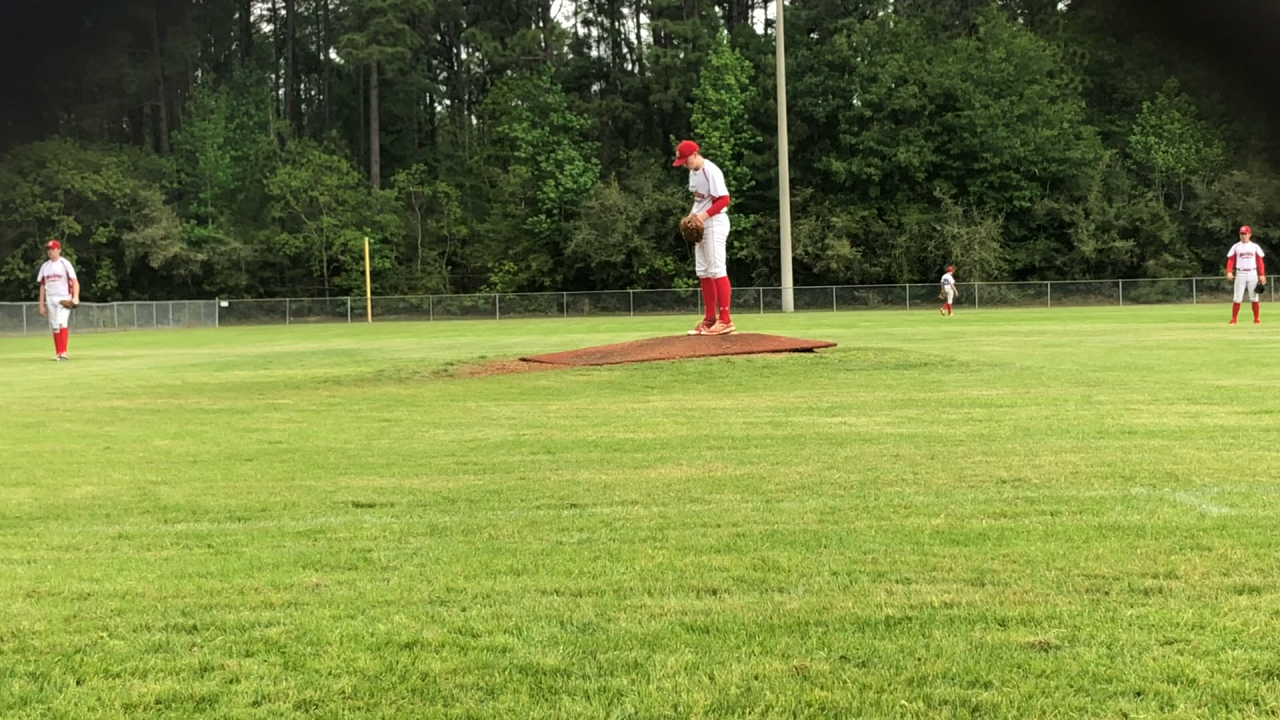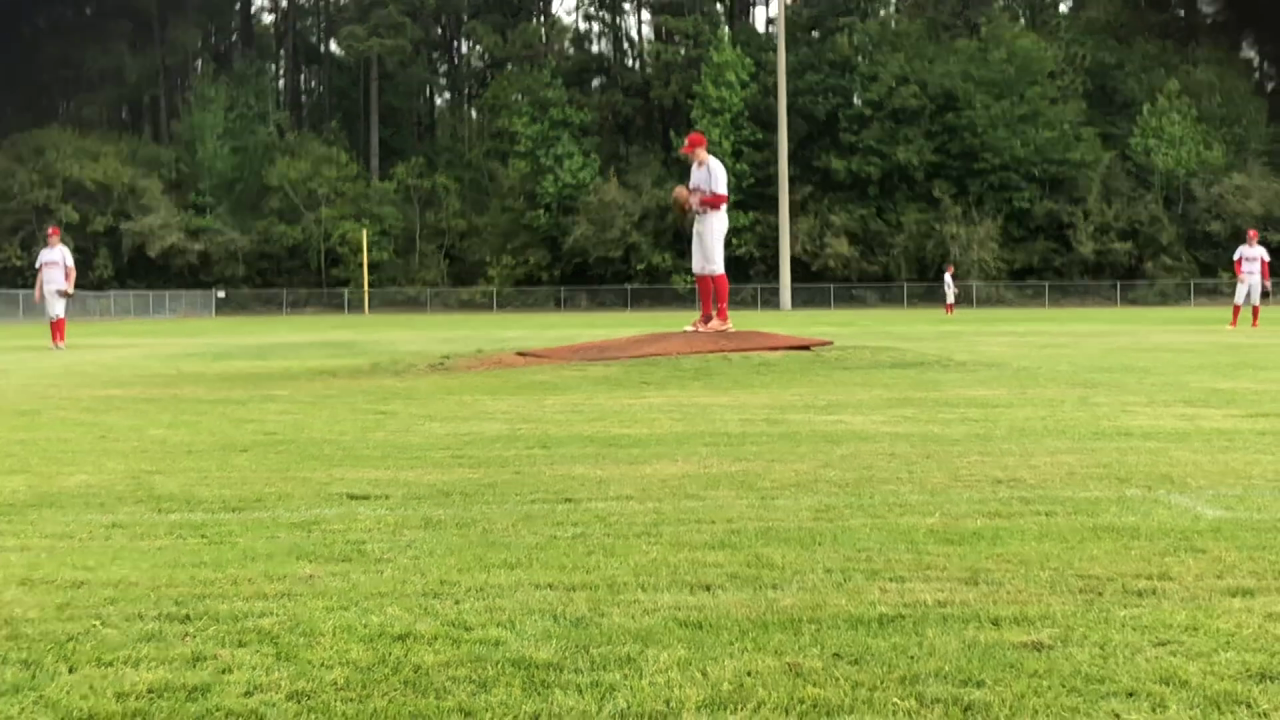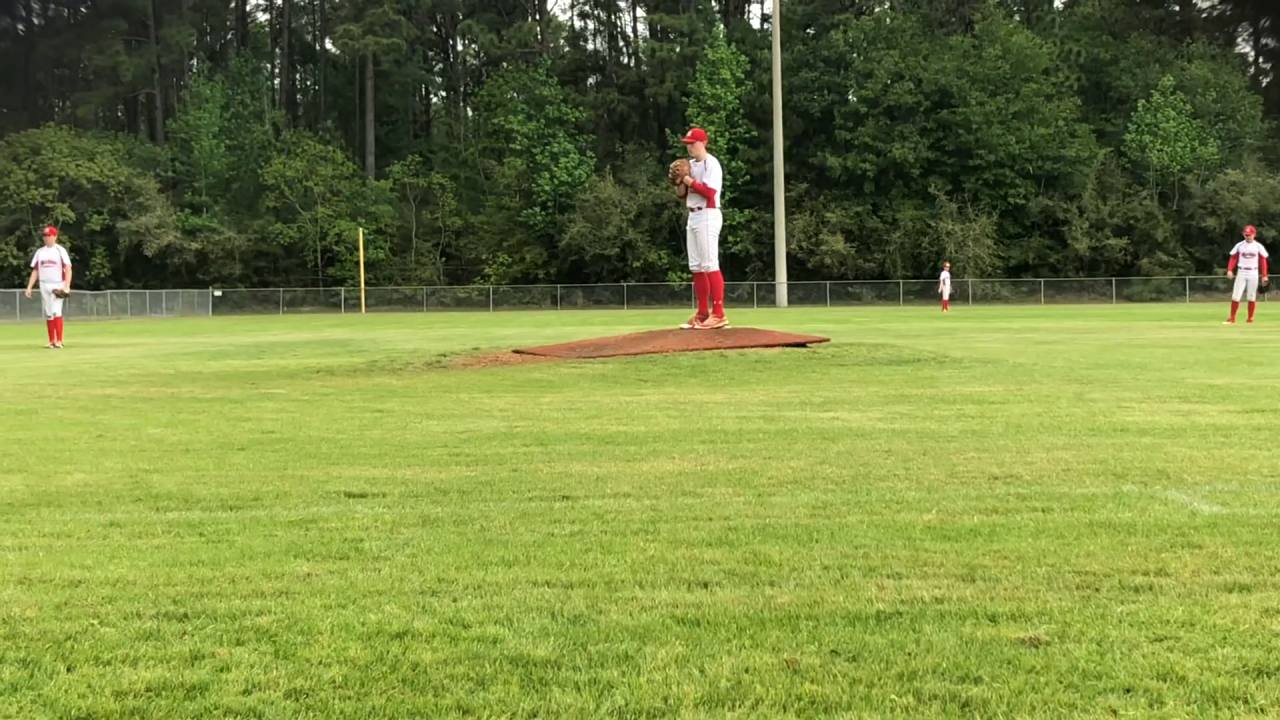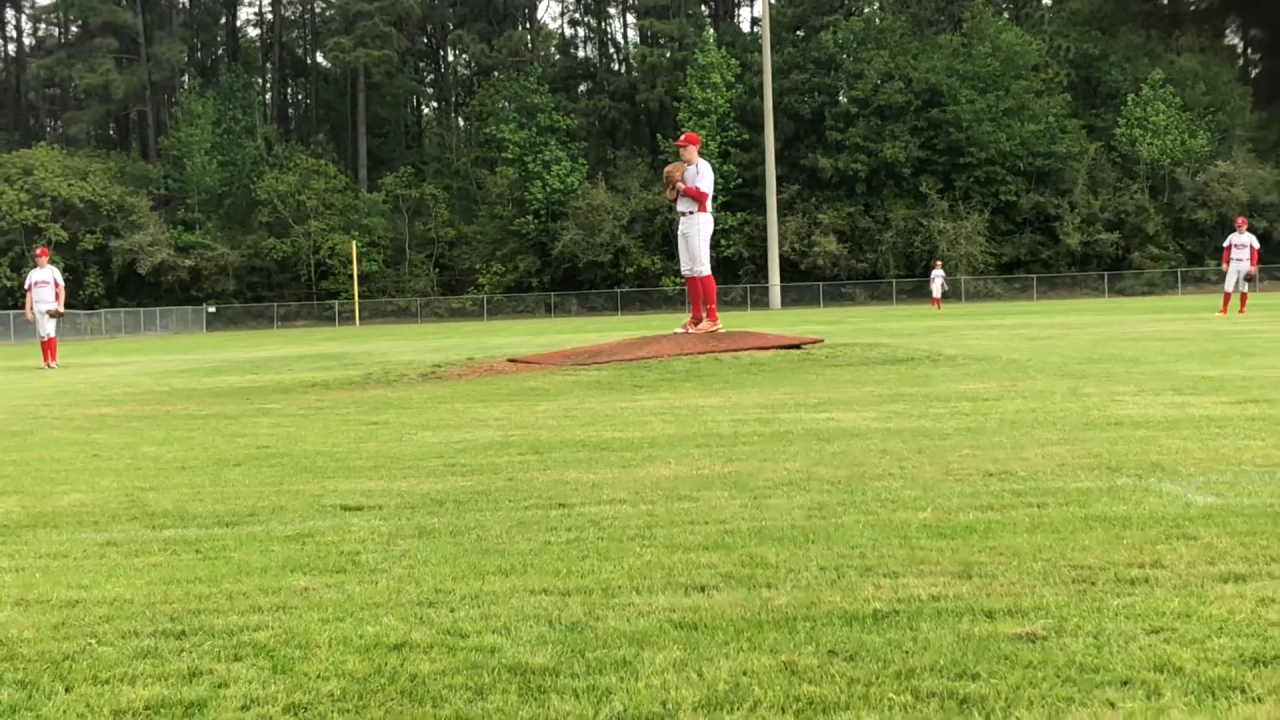
dt=0.3s
person 1, frame 1
left shoulder: (711, 171)
right shoulder: (693, 172)
left elbow: (725, 199)
left wrist: (706, 214)
right wrist: (693, 215)
left hip: (715, 222)
right hip: (701, 224)
left knee: (717, 270)
right knee: (703, 273)
left ankle: (725, 320)
right ankle: (710, 318)
person 1, frame 2
left shoulder: (715, 167)
right shoulder: (695, 167)
left elbow: (721, 199)
left wrist: (697, 201)
right wrist: (688, 199)
left hip: (713, 219)
right hip: (699, 220)
left knee: (715, 268)
right knee: (700, 269)
left ankle: (723, 317)
right ankle: (706, 315)
person 1, frame 3
left shoulder: (711, 164)
right shoulder: (690, 164)
left elbow: (709, 192)
right elbow: (684, 195)
left wrist: (691, 182)
right wrist: (679, 181)
left hip: (707, 216)
right hip: (692, 216)
left knee: (710, 264)
right knee: (696, 266)
left ankle: (718, 314)
right ankle: (703, 313)
person 1, frame 4
left shoulder: (703, 168)
right shoulder: (682, 169)
left elbow: (702, 196)
right elbow: (674, 198)
left wrist: (683, 187)
right wrist: (672, 185)
left hip: (698, 220)
right hip: (684, 221)
left knee: (701, 269)
right knee: (688, 271)
left ankle: (712, 318)
right ankle: (696, 317)
